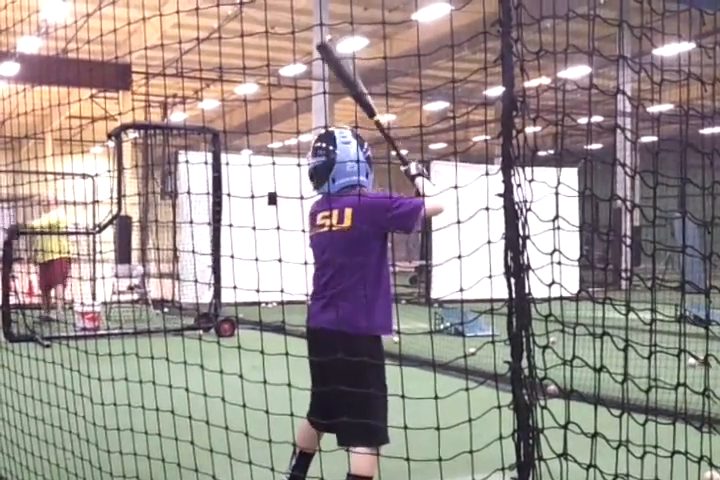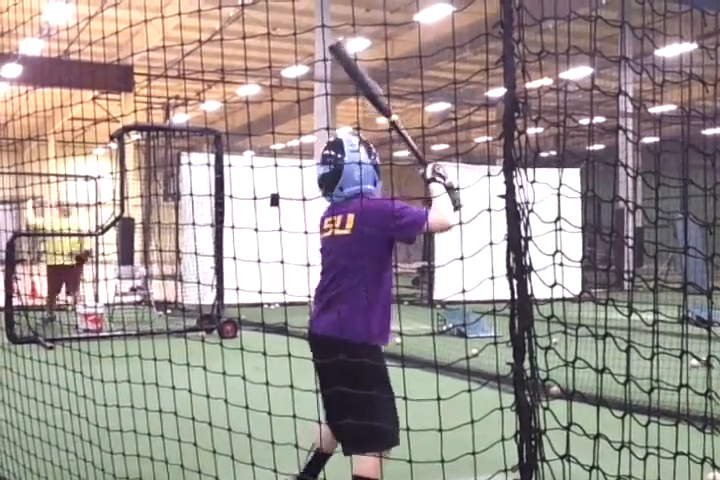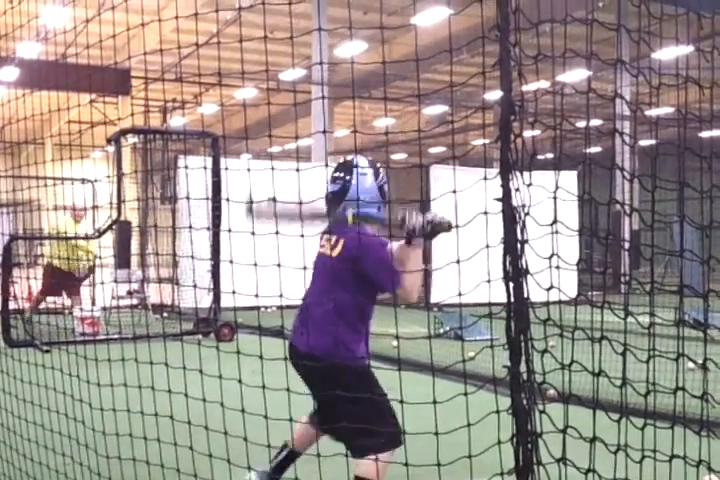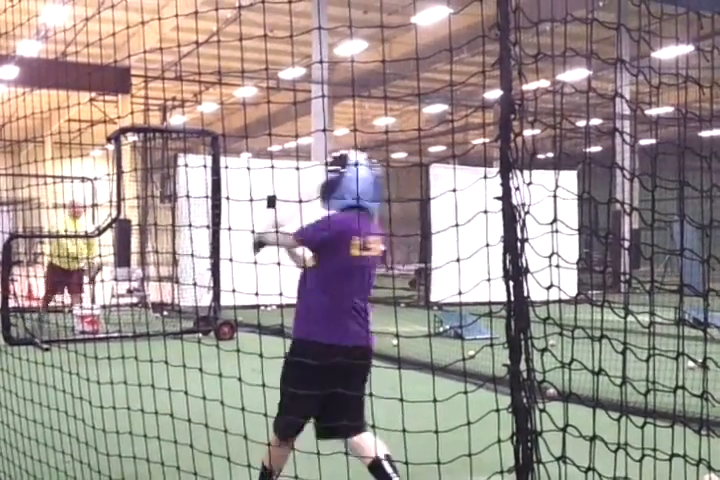
dt=0.3s
person 1, frame 1
left shoulder: (318, 211)
right shoulder: (370, 205)
right elbow: (435, 206)
left wrist: (408, 191)
right wrist: (419, 177)
left hip: (320, 328)
right hip: (356, 333)
left knee: (320, 413)
right knee: (367, 432)
person 1, frame 2
left shoulder: (330, 216)
right shoulder: (375, 210)
right elbow: (442, 220)
right wrist: (436, 183)
left hip: (324, 333)
right hip: (354, 339)
left knee: (339, 419)
right knee: (375, 436)
person 1, frame 3
left shoulder: (333, 231)
right shoulder: (369, 243)
left elbow: (388, 253)
right elbow: (409, 293)
left wrist: (419, 234)
right wrist: (416, 241)
left hip: (303, 346)
right hip: (337, 355)
left knee: (327, 415)
right knee: (379, 443)
person 1, frame 4
left shoulder: (335, 224)
right shoulder: (374, 233)
left elbow: (291, 241)
left wrist: (271, 237)
left hip: (314, 343)
right hip: (355, 346)
left knee: (285, 428)
right knee: (355, 429)
person 2, frame 1
left shoulder: (57, 214)
right shoulder: (46, 217)
left elbow: (42, 223)
left wrist: (28, 225)
right wrist: (34, 252)
left hip: (59, 256)
right hip: (44, 258)
left knee: (57, 283)
right knee: (44, 288)
left ankle: (59, 314)
right ankle: (46, 314)
person 2, frame 2
left shoulder: (76, 222)
right shoulder: (50, 221)
left elbow: (85, 239)
right elbow: (32, 222)
left wrist: (86, 250)
right wrist: (29, 206)
left hip: (73, 263)
right hip: (54, 262)
left knee: (75, 291)
right knee: (52, 292)
right ankle: (50, 315)
person 2, frame 3
right shoulder: (64, 223)
left elbow: (91, 248)
right elbow: (73, 240)
left wrist: (87, 265)
right wrist: (91, 250)
left hip: (74, 268)
right hip: (56, 265)
left knee: (75, 295)
right knee: (44, 292)
left ankle: (79, 325)
right ankle: (30, 313)
person 2, frame 4
right shoulder: (62, 220)
left elbow: (92, 245)
right elbow: (60, 239)
left wrist: (92, 263)
right wrist: (72, 252)
left hip: (76, 266)
right hip: (57, 263)
left knee: (76, 293)
right knee: (50, 292)
right ankle: (43, 312)
